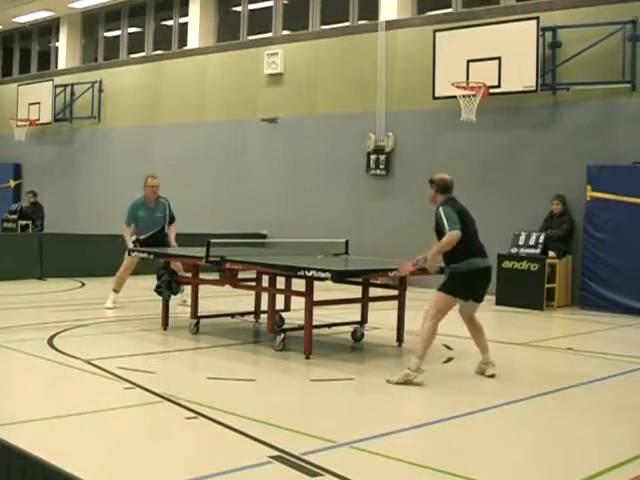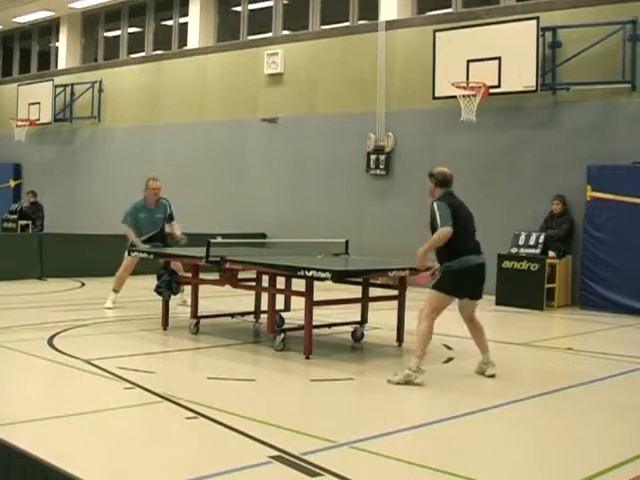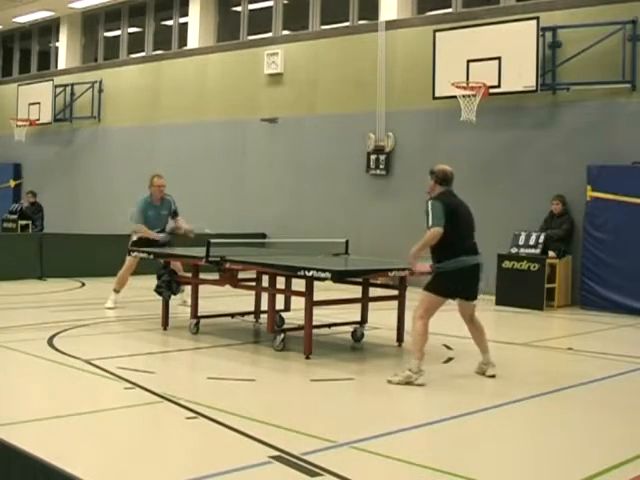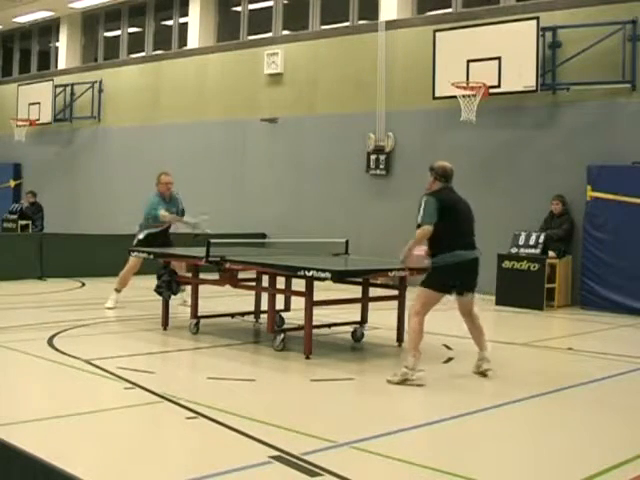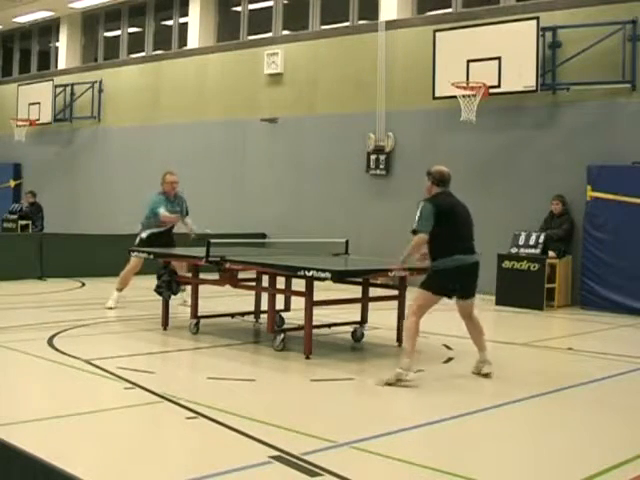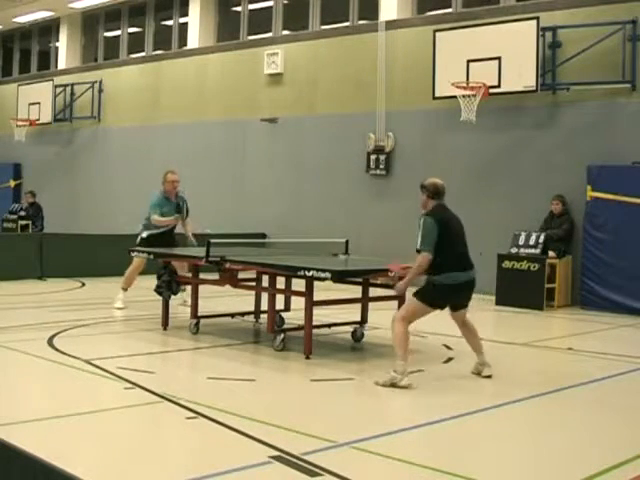
dt=0.1s
person 1, frame 1
left shoulder: (444, 208)
right shoulder: (458, 208)
left elbow: (454, 235)
left wrist: (433, 255)
right wrist: (428, 256)
left hip: (465, 271)
right hip: (482, 270)
left knee: (431, 317)
right knee: (468, 315)
left ankle: (414, 370)
right ankle: (487, 363)
person 1, frame 2
left shoulder: (440, 203)
right shoulder: (460, 205)
left elbow: (445, 231)
left wrist: (423, 250)
right wrist: (441, 265)
left hip: (457, 268)
right hip: (476, 266)
left knee: (426, 315)
right knee: (468, 316)
left ankle: (414, 370)
right ankle: (487, 363)
person 1, frame 3
left shoulder: (436, 201)
right shoulder: (460, 204)
left elbow: (436, 231)
left wrist: (415, 250)
left hip: (451, 269)
right hip: (472, 266)
left knee: (421, 315)
right knee: (469, 316)
left ankle: (414, 371)
right ankle: (487, 363)
person 1, frame 4
left shoulder: (432, 198)
right shoulder: (462, 201)
left elbow: (426, 229)
left wrist: (408, 249)
left hip: (447, 264)
right hip: (470, 261)
left knee: (416, 312)
right knee: (467, 312)
left ankle: (410, 368)
right ankle: (483, 359)
person 1, frame 5
left shoulder: (430, 204)
right shoulder: (460, 206)
left elbow: (421, 237)
left wrist: (404, 257)
right wrist: (431, 252)
left hip: (447, 268)
right hip: (470, 265)
left knee: (414, 313)
right knee: (468, 314)
left ankle: (405, 368)
right ankle: (484, 361)
person 1, frame 6
left shoulder: (429, 218)
right shoulder: (453, 218)
left elbow: (426, 257)
left wrist: (406, 281)
right wrist: (415, 270)
left hip: (445, 282)
right hip: (466, 280)
left knee: (401, 319)
right knee: (461, 320)
left ankle: (400, 373)
right ankle: (483, 364)
person 2, frame 1
left shoulder: (164, 203)
right shoulder: (135, 204)
left elbow: (171, 225)
right elbow: (127, 226)
left wrist: (172, 242)
right wrist: (129, 243)
left hip: (160, 240)
right hip: (139, 240)
left knee: (178, 267)
right knee: (126, 267)
left ankle: (182, 297)
right ankle: (112, 298)
person 2, frame 2
left shoulder: (165, 204)
right shoulder: (136, 206)
left elbow: (172, 222)
right elbow: (129, 228)
left wrist: (178, 233)
right wrist: (140, 245)
left hip: (159, 241)
right hip: (139, 241)
left knee: (178, 267)
right knee: (126, 266)
left ankle: (182, 297)
right ankle: (112, 298)
person 2, frame 3
left shoulder: (169, 201)
right shoulder: (143, 204)
left elbow: (176, 218)
right elbow: (138, 227)
left wrist: (185, 227)
right wrist: (157, 236)
left hip: (161, 239)
right hip: (142, 239)
left knee: (177, 267)
right knee: (128, 267)
left ankle: (183, 297)
right ankle: (113, 298)
person 2, frame 4
left shoulder: (176, 199)
right shoulder: (155, 200)
left elbow: (181, 216)
right elbow: (164, 216)
right wrist: (175, 218)
left hip: (163, 238)
right hip: (145, 237)
left knee: (180, 265)
right knee: (132, 267)
left ankle: (183, 296)
right ankle: (114, 297)
person 2, frame 5
left shoulder: (180, 199)
right shoulder: (158, 199)
left elbow: (184, 218)
right elbow: (164, 216)
left wrist: (190, 227)
right wrist: (176, 218)
left hip: (166, 238)
right hip: (148, 236)
left knee: (181, 265)
right knee: (133, 266)
left ankle: (184, 297)
right ankle: (115, 296)
person 2, frame 6
left shoulder: (181, 200)
right shoulder: (158, 199)
left elbow: (185, 219)
right elbow: (154, 219)
left wrist: (189, 234)
right wrist: (171, 220)
left hip: (168, 238)
right hip: (149, 236)
left knee: (182, 265)
right knee: (137, 265)
left ankle: (184, 297)
right ankle: (120, 297)
